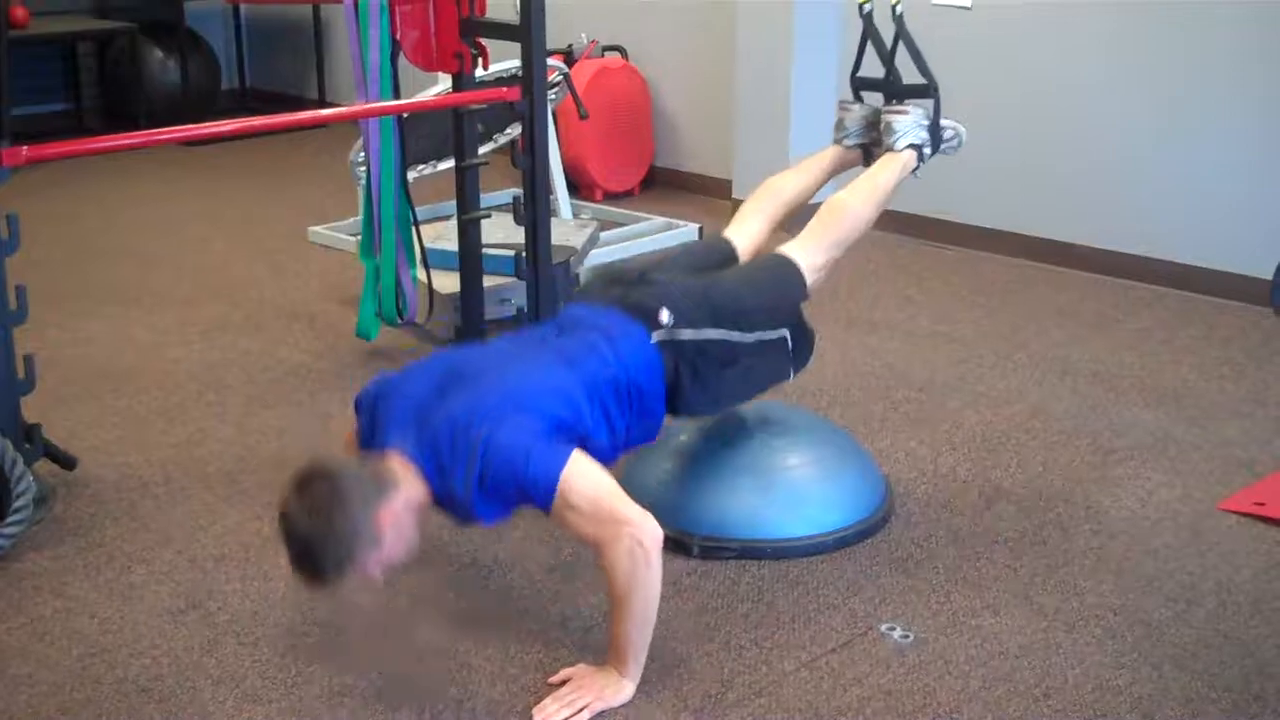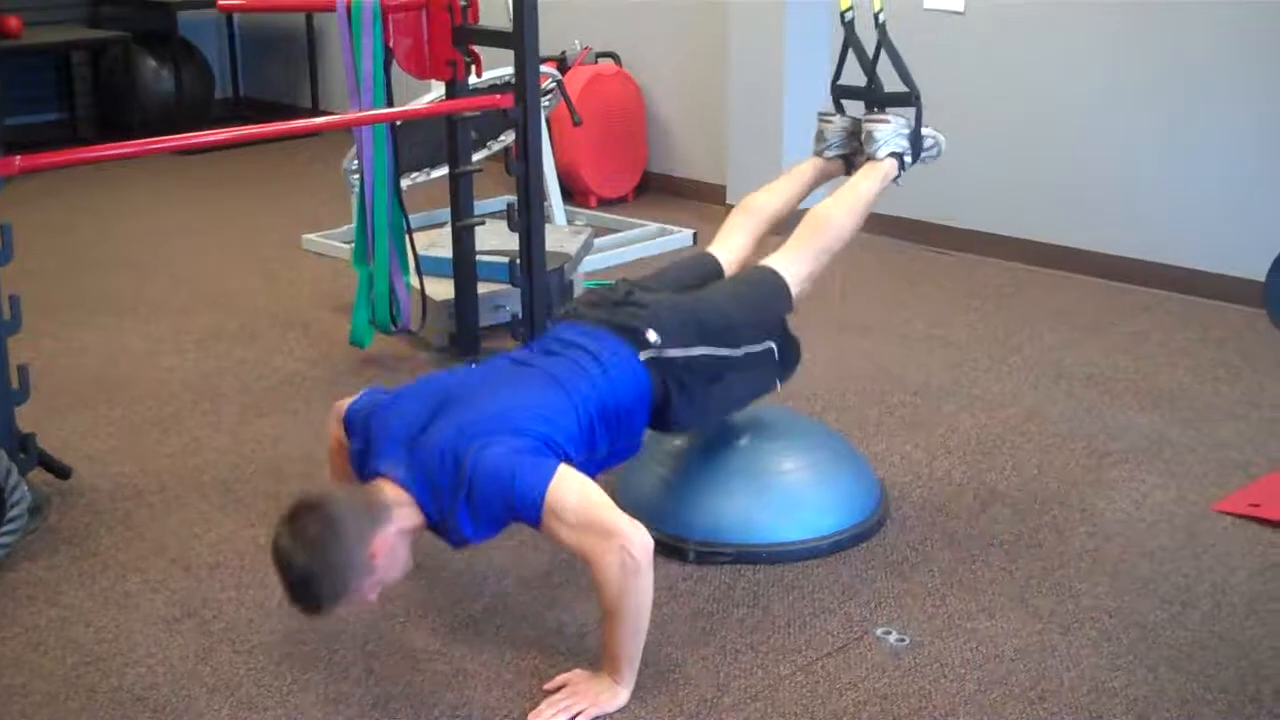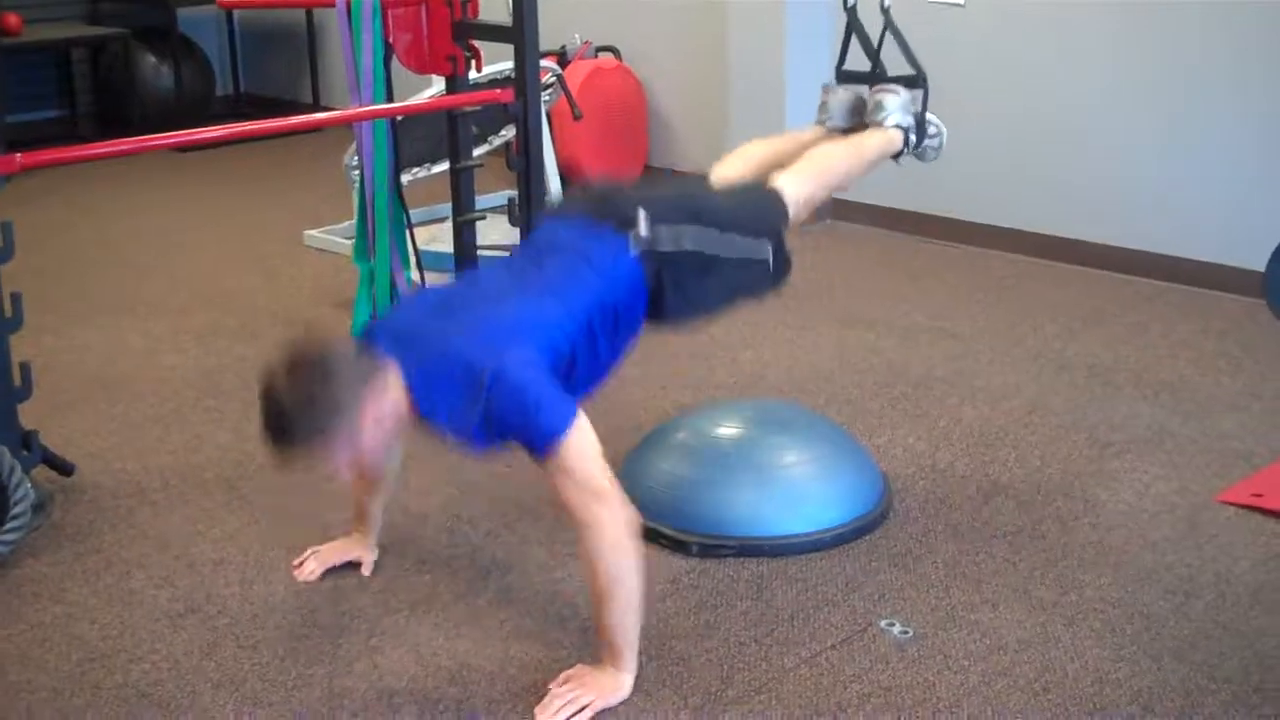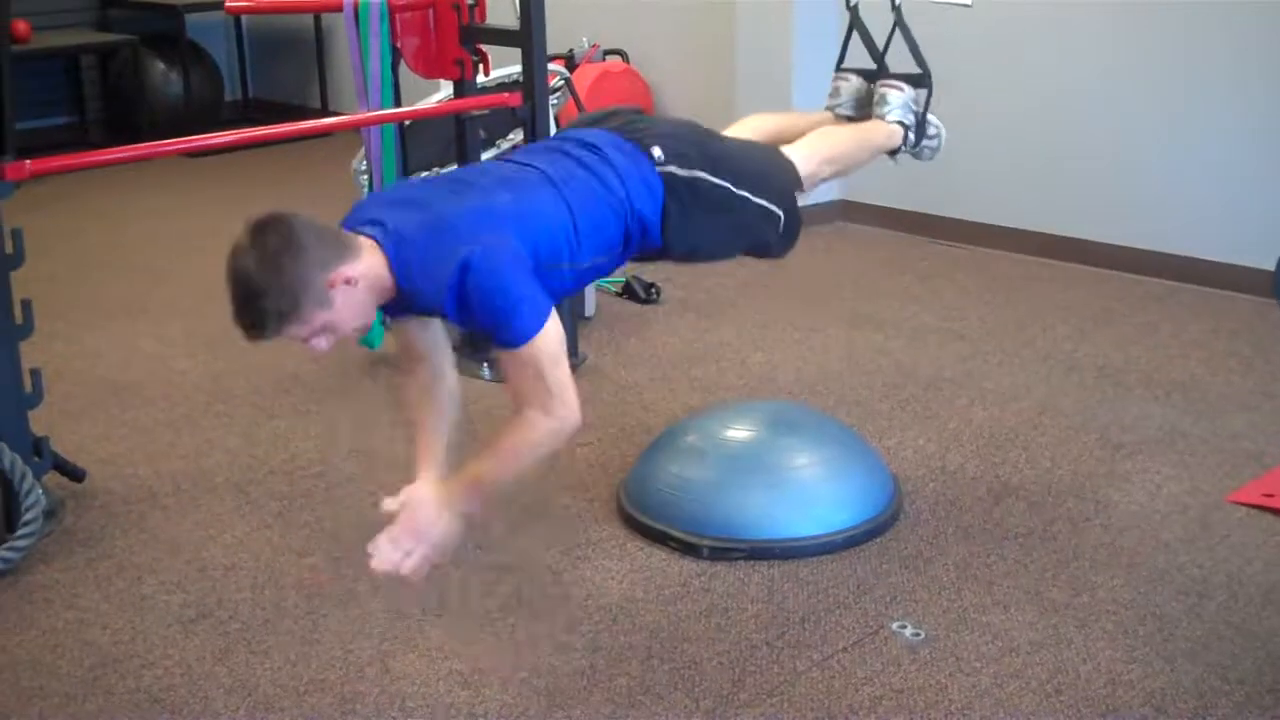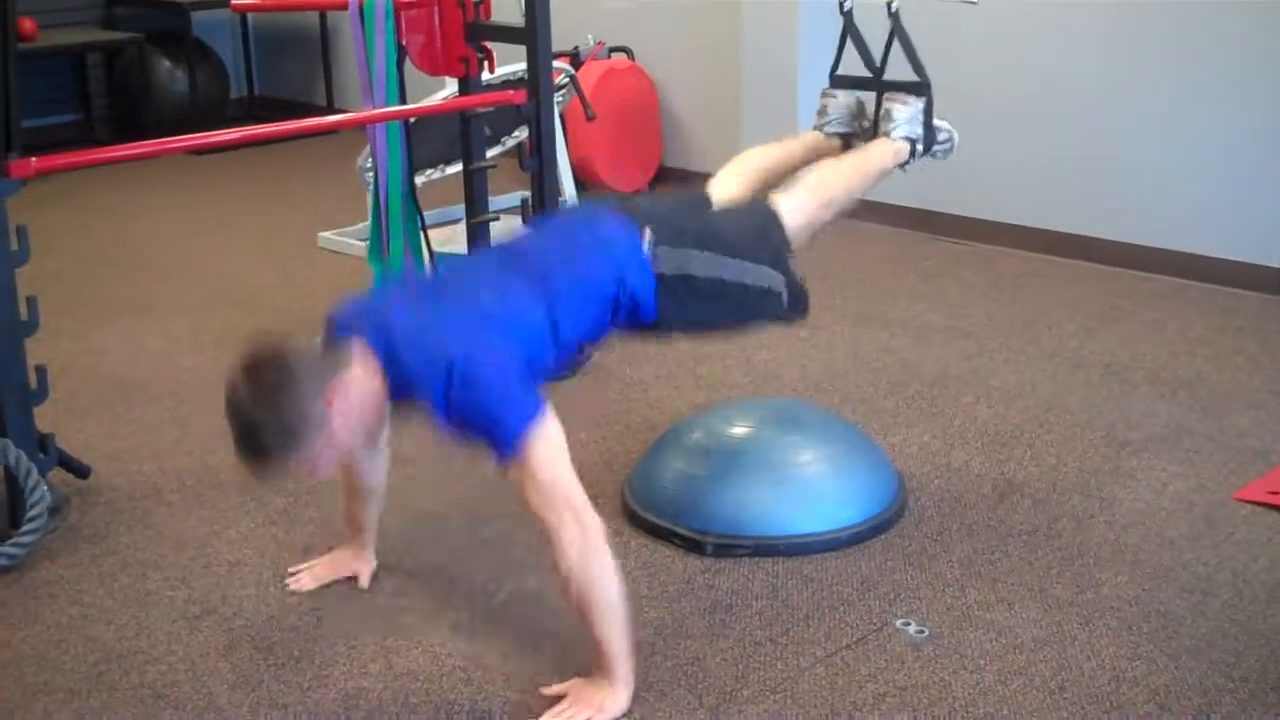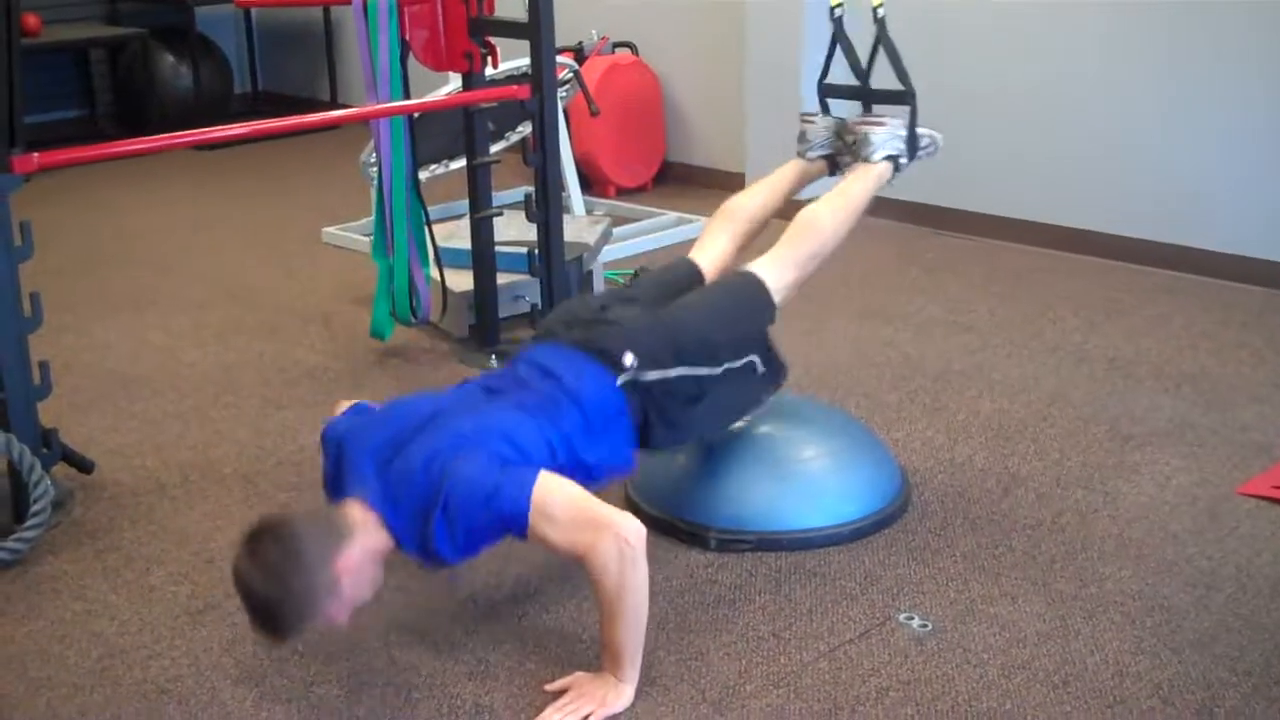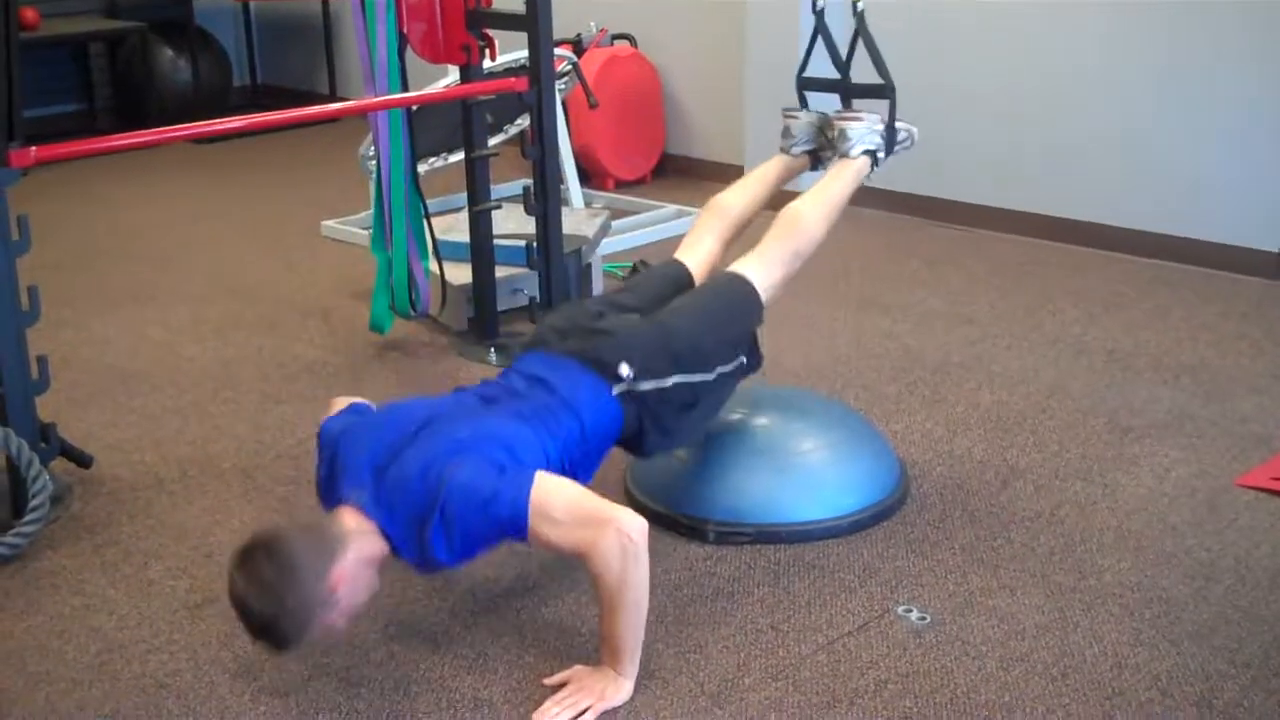
dt=0.2s
person 1, frame 1
left shoulder: (494, 453)
right shoulder: (388, 406)
left elbow: (638, 536)
right wrist: (358, 538)
left hip: (664, 348)
right hip: (602, 314)
left knee: (798, 264)
right knee: (741, 241)
left ankle: (905, 144)
right ankle: (850, 139)
person 1, frame 2
left shoulder: (483, 472)
right shoulder: (377, 433)
left elbow: (628, 546)
right wrist: (349, 541)
left hip: (648, 365)
right hip: (591, 329)
left knee: (787, 272)
right knee: (724, 254)
left ankle: (884, 153)
right ankle: (832, 151)
person 1, frame 3
left shoulder: (496, 382)
right shoulder: (378, 351)
left elbow: (610, 521)
right elbow: (367, 437)
right wrist: (361, 532)
left hip: (639, 256)
right hip: (584, 229)
left knee: (773, 205)
right knee: (722, 188)
left ankle: (890, 125)
right ankle: (835, 121)
person 1, frame 4
left shoulder: (476, 263)
right shoulder: (363, 244)
left elbow: (556, 413)
right elbow: (423, 356)
left wrist: (452, 500)
right wrist: (428, 477)
left hip: (653, 183)
right hip: (594, 150)
left knee: (797, 168)
right knee: (733, 142)
left ankle: (894, 121)
right ankle: (843, 103)
person 1, frame 5
left shoulder: (464, 370)
right shoulder: (353, 339)
left elbow: (575, 529)
right elbow: (370, 435)
right wrist: (360, 543)
left hip: (643, 274)
right hip: (583, 239)
left knee: (785, 219)
right knee: (718, 198)
left ankle: (899, 134)
right ankle: (833, 128)
person 1, frame 6
left shoulder: (453, 500)
right shoulder: (347, 446)
left elbow: (621, 536)
right wrist: (354, 558)
left hip: (625, 382)
right hip: (563, 351)
left knee: (766, 278)
right knee: (706, 263)
left ankle: (880, 154)
right ankle: (816, 152)
person 1, frame 7
left shoulder: (451, 503)
right shoulder: (342, 456)
left elbow: (622, 533)
right wrist: (347, 542)
left hip: (619, 386)
right hip: (558, 351)
left knee: (760, 272)
right knee: (693, 259)
left ankle: (857, 150)
right ankle: (801, 146)
